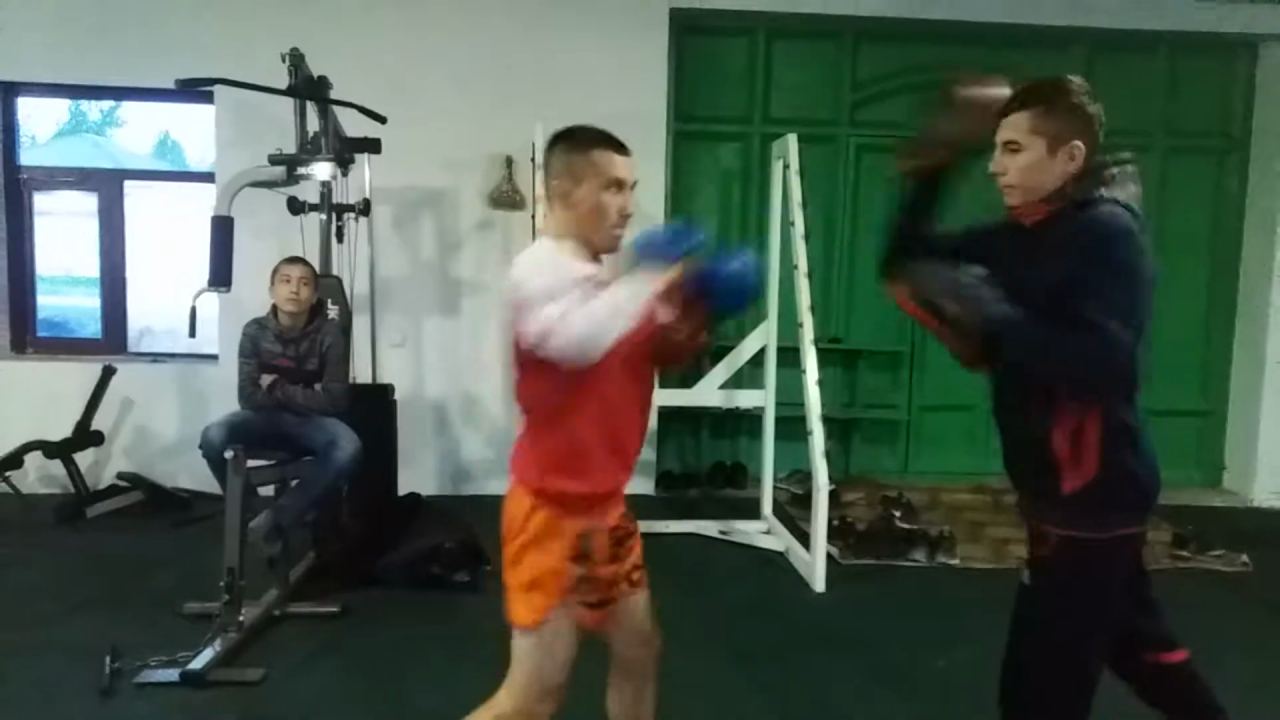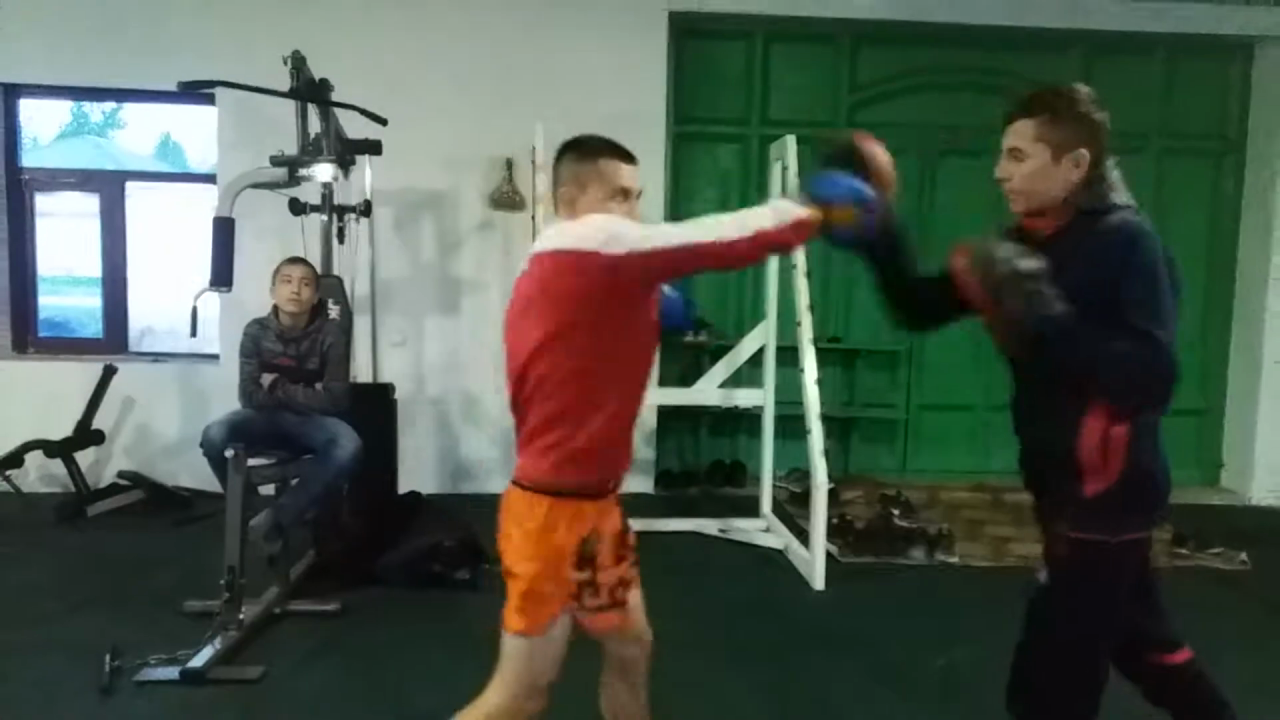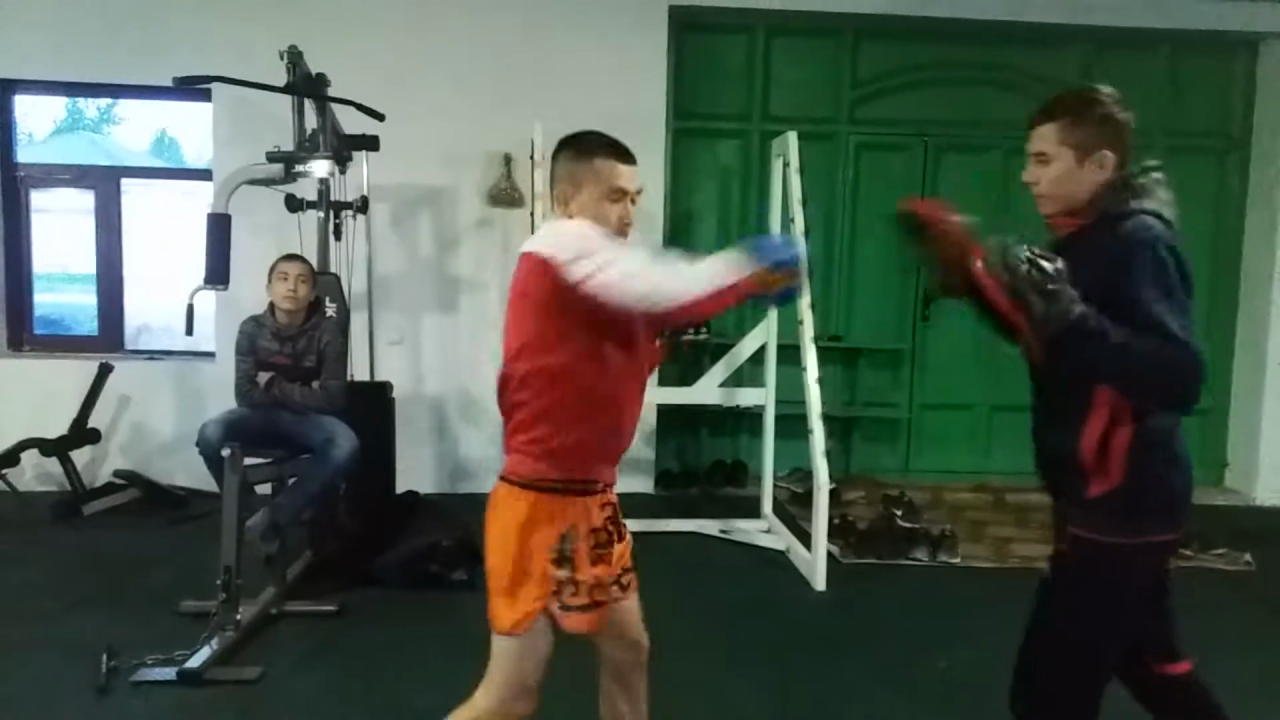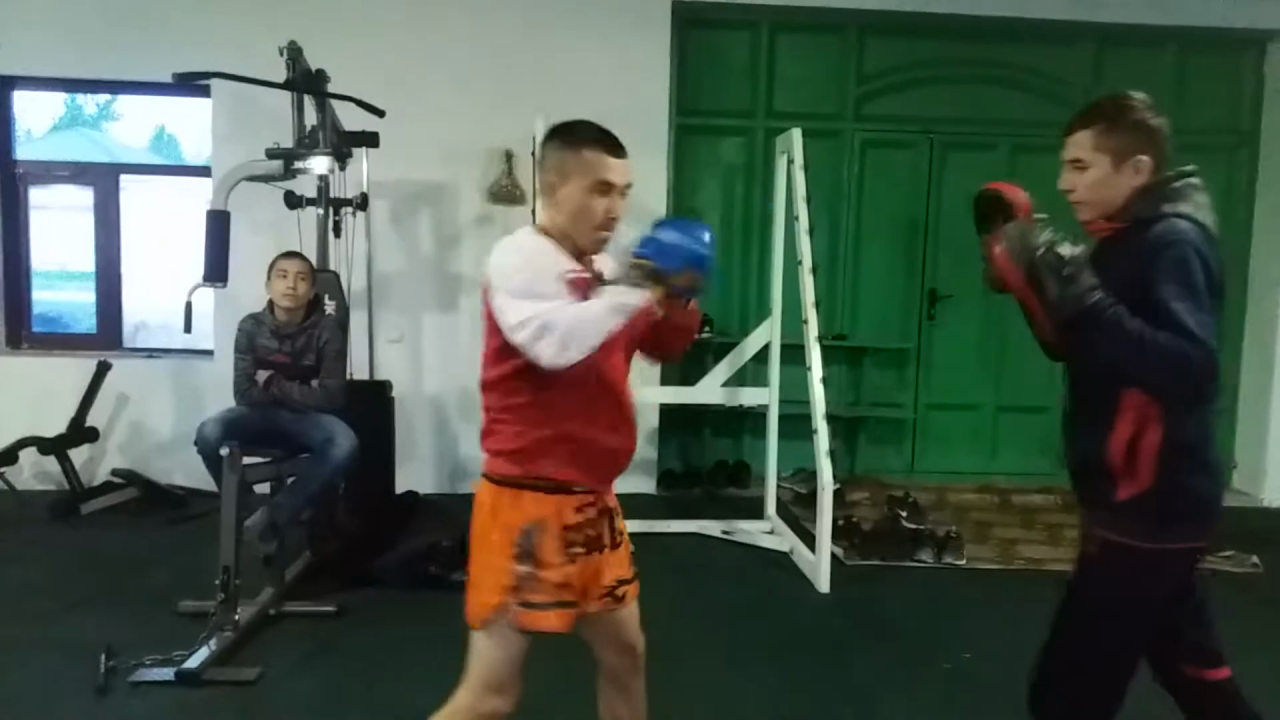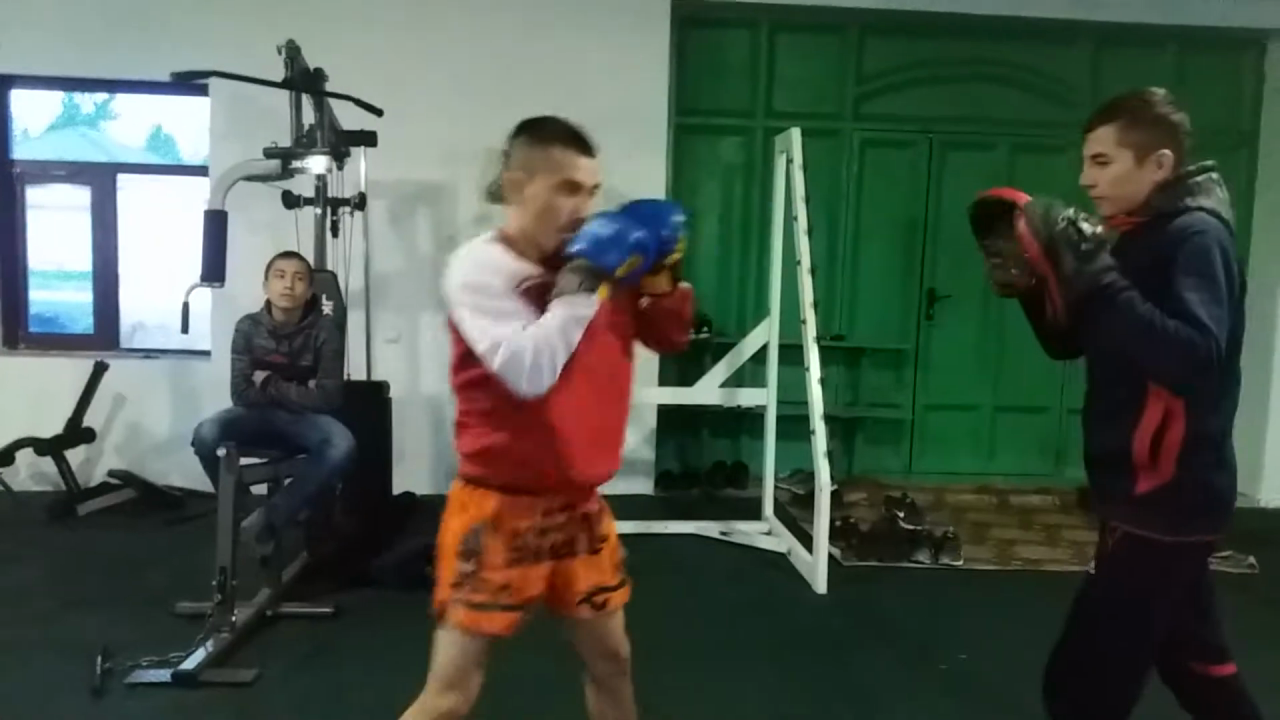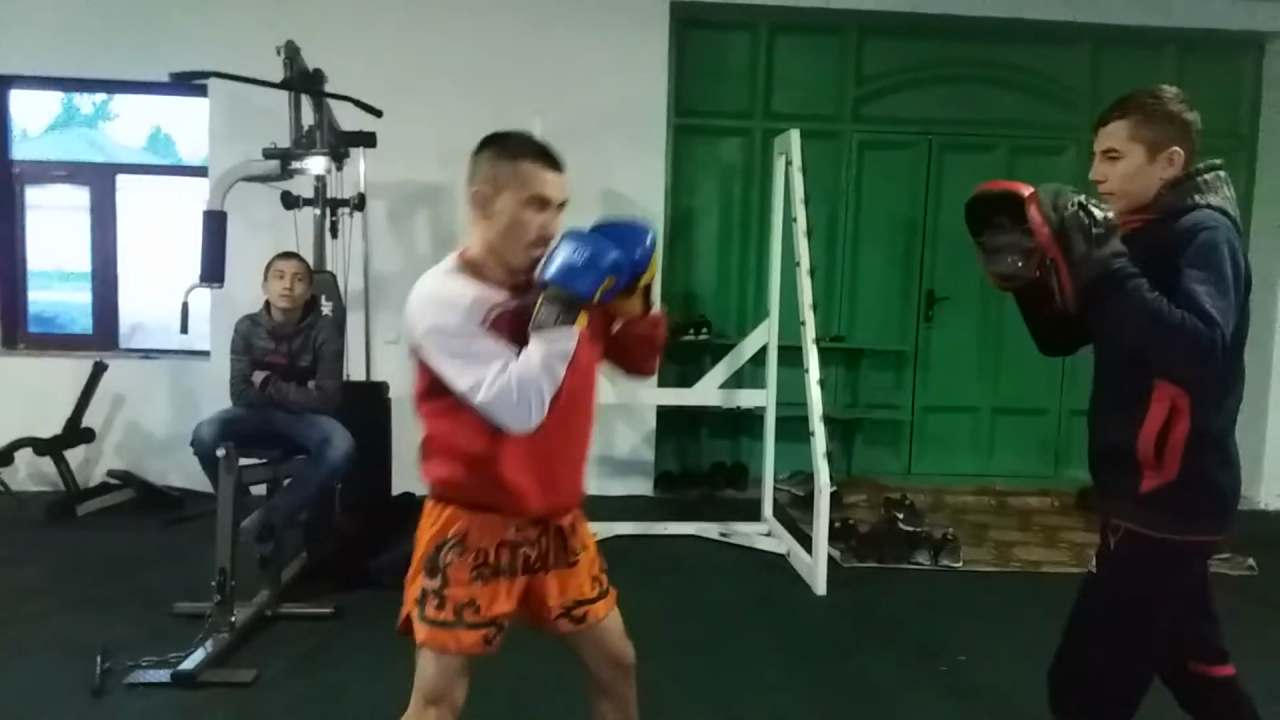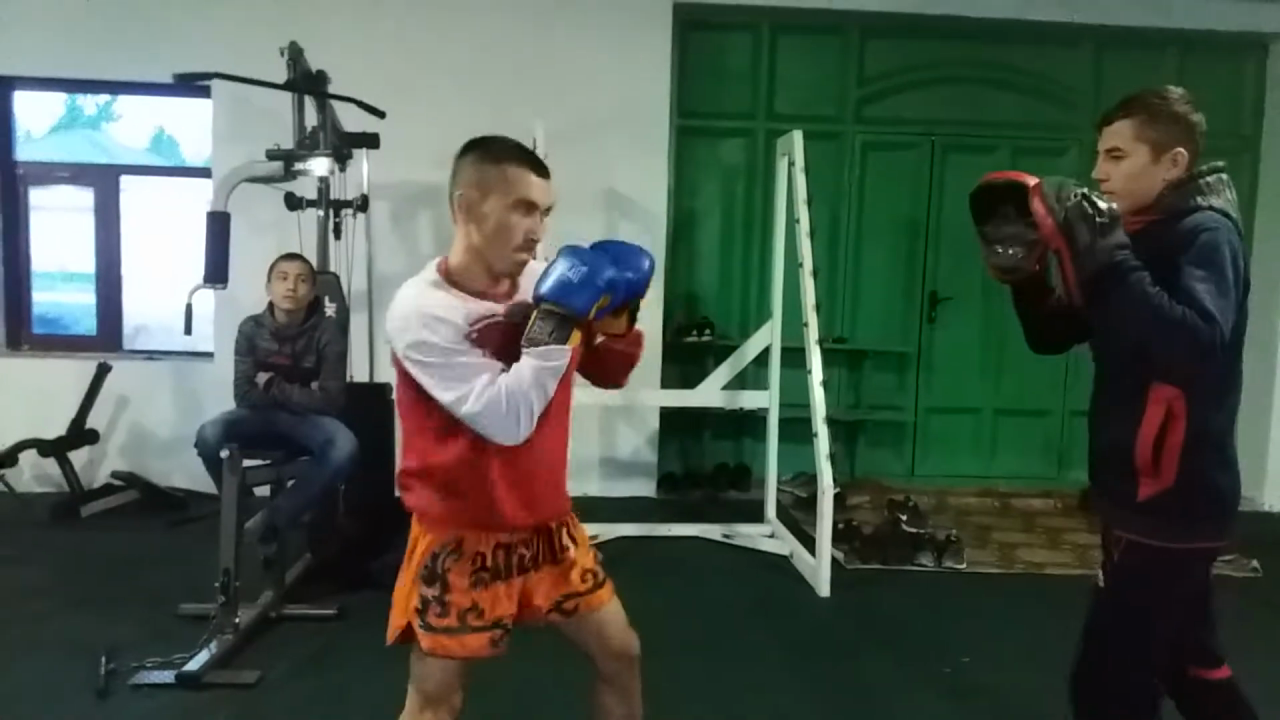
dt=0.1s
person 1, frame 1
left shoulder: (1102, 234)
right shoulder: (1024, 236)
left elbow: (1101, 373)
right elbow: (909, 267)
left wrist: (985, 320)
right wrist: (932, 166)
left hip: (1088, 496)
right hip: (1074, 489)
right knee: (1140, 648)
person 1, frame 2
left shoulder: (1123, 241)
right shoulder: (1032, 243)
left elbow: (1150, 380)
right elbow: (920, 306)
left wrist: (1045, 322)
right wrist: (874, 233)
left hip: (1106, 495)
right hip: (1085, 491)
right knee: (1147, 648)
person 1, frame 3
left shoulder: (1140, 242)
right shoulder: (1083, 242)
left elbow: (1174, 378)
right elbow: (1040, 342)
left wrist: (1064, 320)
right wrist: (970, 273)
left hip: (1121, 502)
right hip: (1121, 498)
right knee: (1152, 662)
person 1, frame 4
left shoulder: (1173, 244)
right shoulder: (1123, 245)
left elbow: (1188, 375)
right elbow: (1071, 346)
left wrist: (1081, 304)
right wrist: (1033, 281)
left hip: (1151, 507)
right hip: (1151, 502)
right knee: (1188, 662)
person 1, frame 5
left shoulder: (1196, 239)
right shoulder: (1140, 240)
left elbow: (1194, 360)
right elbow: (1069, 342)
left wrist: (1097, 279)
right wrist: (1029, 282)
left hip: (1166, 498)
right hip: (1158, 495)
right knee: (1194, 659)
person 1, frame 6
left shoulder: (1204, 235)
right shoulder: (1145, 237)
left elbow: (1200, 352)
right elbow: (1061, 337)
left wrist: (1105, 267)
right wrist: (1026, 278)
left hip: (1170, 497)
right hip: (1157, 493)
right knee: (1193, 660)
person 1, frame 7
left shoulder: (1205, 236)
right shoulder: (1147, 237)
left elbow: (1198, 350)
right elbow: (1053, 336)
left wrist: (1109, 262)
right wrist: (1025, 271)
left hip: (1172, 501)
right hip: (1149, 497)
right knee: (1187, 664)
person 2, frame 1
left shoulder: (611, 273)
right shoulder: (542, 266)
left elbow: (675, 351)
right elbow: (583, 340)
left wrist: (695, 310)
right wrist: (655, 272)
left hip: (599, 503)
right hip: (560, 508)
left knee: (639, 651)
person 2, frame 2
left shoulder: (575, 271)
right shoulder: (585, 244)
right elbow: (714, 238)
left wrist: (648, 321)
right wrist: (812, 213)
left hip: (589, 499)
right hip: (559, 507)
left knee: (631, 647)
person 2, frame 3
left shoulder: (583, 262)
right shoulder: (560, 244)
left elbow: (630, 353)
right elbow: (662, 288)
left wrist: (652, 331)
right wrist: (762, 266)
left hip: (589, 498)
right hip: (549, 504)
left knee: (627, 650)
person 2, frame 4
left shoulder: (601, 269)
right shoulder: (520, 258)
left elbow: (668, 346)
right elbow: (559, 345)
left wrist: (675, 299)
right wrist: (639, 285)
left hip: (589, 499)
right hip: (529, 502)
left knee: (626, 654)
person 2, frame 5
left shoulder: (588, 251)
right shoulder: (475, 269)
left elbow: (670, 335)
right elbow: (533, 371)
left wrist: (663, 274)
right wrist: (585, 283)
left hip: (579, 507)
right hip: (503, 508)
left knee: (611, 656)
person 2, frame 6
left shoulder: (565, 270)
right shoulder: (440, 298)
left elbow: (640, 359)
right elbow: (518, 405)
left wrist: (633, 302)
right wrist: (562, 312)
left hip: (554, 521)
right hip: (473, 529)
left knee: (615, 662)
person 2, frame 7
left shoulder: (540, 281)
right shoulder: (420, 311)
left elbow: (609, 372)
right elbow: (507, 418)
left wrist: (615, 321)
right wrist: (556, 325)
left hip: (544, 523)
right hip: (460, 537)
left knee: (621, 654)
person 3, frame 1
left shoulder: (329, 335)
right shoulder: (255, 331)
left elbow: (333, 402)
right elbow: (249, 398)
left wrist: (278, 388)
right wrist: (304, 396)
left hip: (312, 421)
right hip: (266, 418)
left knee: (348, 449)
right knee: (212, 438)
left ankle: (273, 521)
person 3, frame 2
left shoulder: (330, 335)
right shoulder: (256, 331)
left elbow: (334, 401)
right elbow: (251, 397)
left wrist: (279, 387)
right wrist: (305, 395)
left hip: (312, 421)
right hip: (267, 417)
left knee: (349, 448)
right knee: (213, 437)
left ankle: (274, 520)
person 3, frame 3
left shoulder: (327, 332)
right shoulder: (252, 329)
left elbow: (331, 399)
right elbow: (246, 395)
left wrist: (275, 385)
right wrist: (301, 393)
left hip: (309, 419)
right hip: (263, 416)
left knee: (346, 446)
right knee: (210, 435)
left ankle: (271, 519)
person 3, frame 4
left shoulder: (326, 330)
right shoulder: (251, 327)
left elbow: (330, 398)
right elbow: (245, 394)
left wrist: (274, 384)
right wrist: (300, 392)
left hip: (308, 418)
right hip: (262, 414)
left knee: (345, 446)
right knee: (208, 434)
left ankle: (270, 519)
person 3, frame 5
left shoulder: (324, 330)
right shoulder: (249, 327)
left elbow: (327, 399)
right elbow: (241, 394)
left wrist: (272, 385)
right wrist: (298, 393)
left hip: (306, 419)
right hip: (260, 415)
left knee: (342, 446)
right knee: (205, 435)
left ankle: (267, 520)
person 3, frame 6
left shoulder: (324, 331)
right shoulder: (248, 327)
left elbow: (327, 400)
right elbow: (240, 394)
left wrist: (271, 385)
right wrist: (297, 393)
left hip: (305, 420)
right hip: (259, 416)
left knee: (342, 447)
right knee: (204, 435)
left ankle: (266, 520)
person 3, frame 7
left shoulder: (327, 332)
right shoulder: (251, 328)
left elbow: (330, 401)
right elbow: (244, 396)
left wrist: (274, 387)
right wrist: (300, 394)
left hip: (309, 421)
right hip: (263, 417)
left knee: (345, 448)
right knee: (208, 437)
left ankle: (270, 521)
